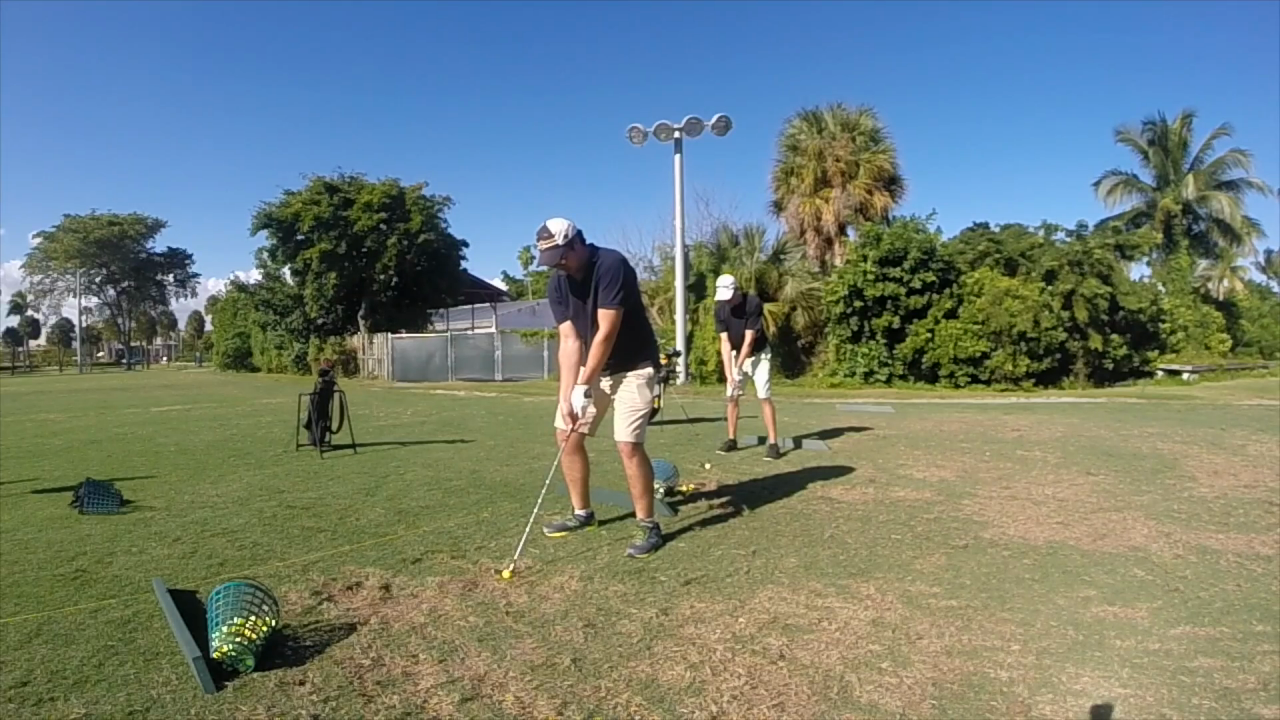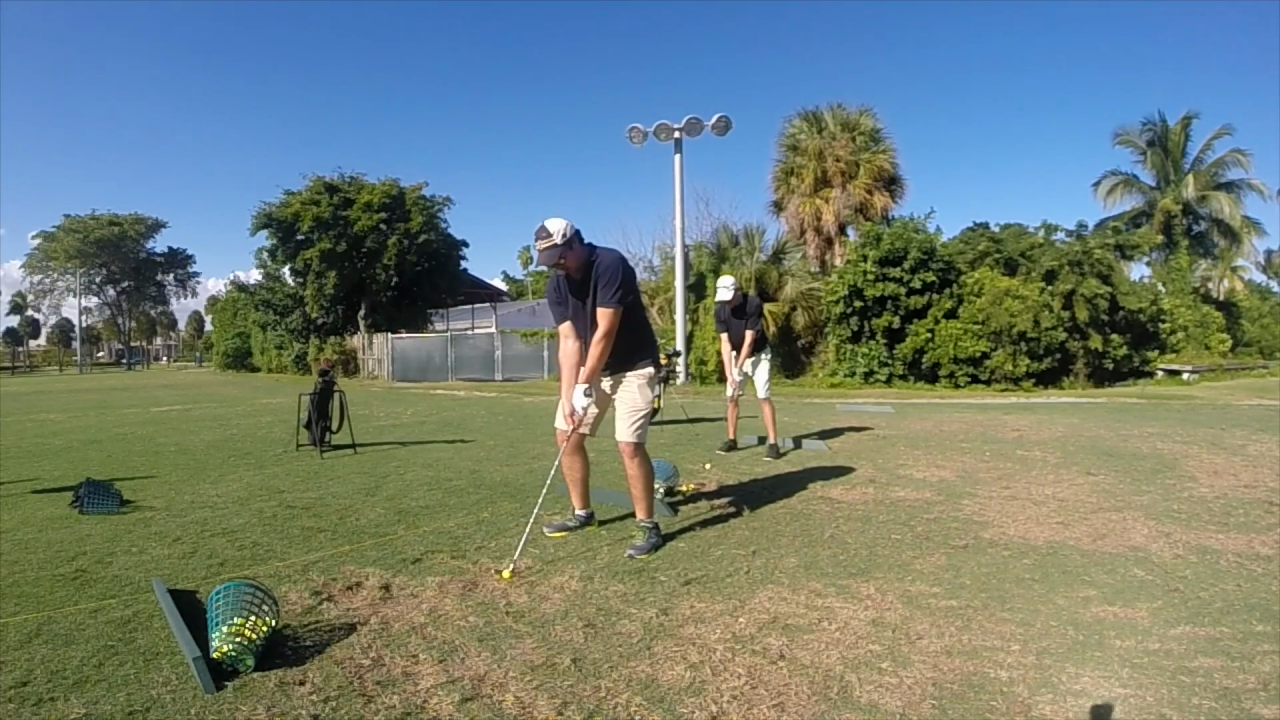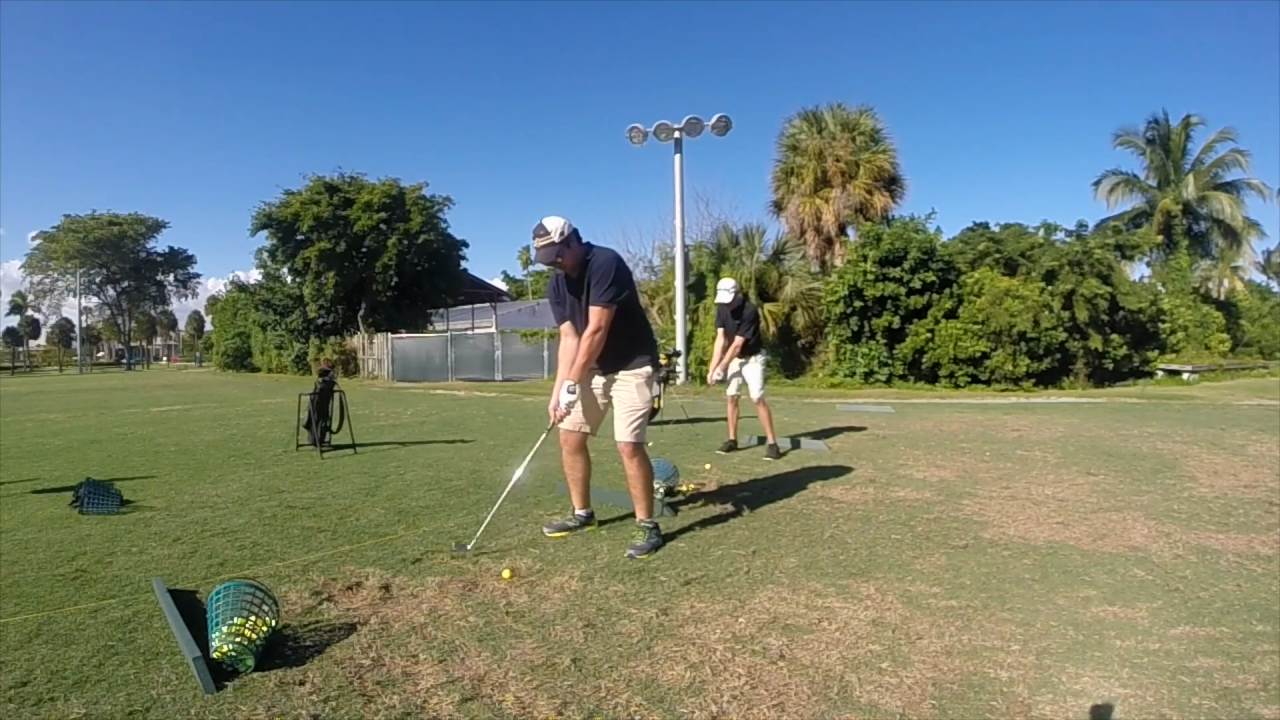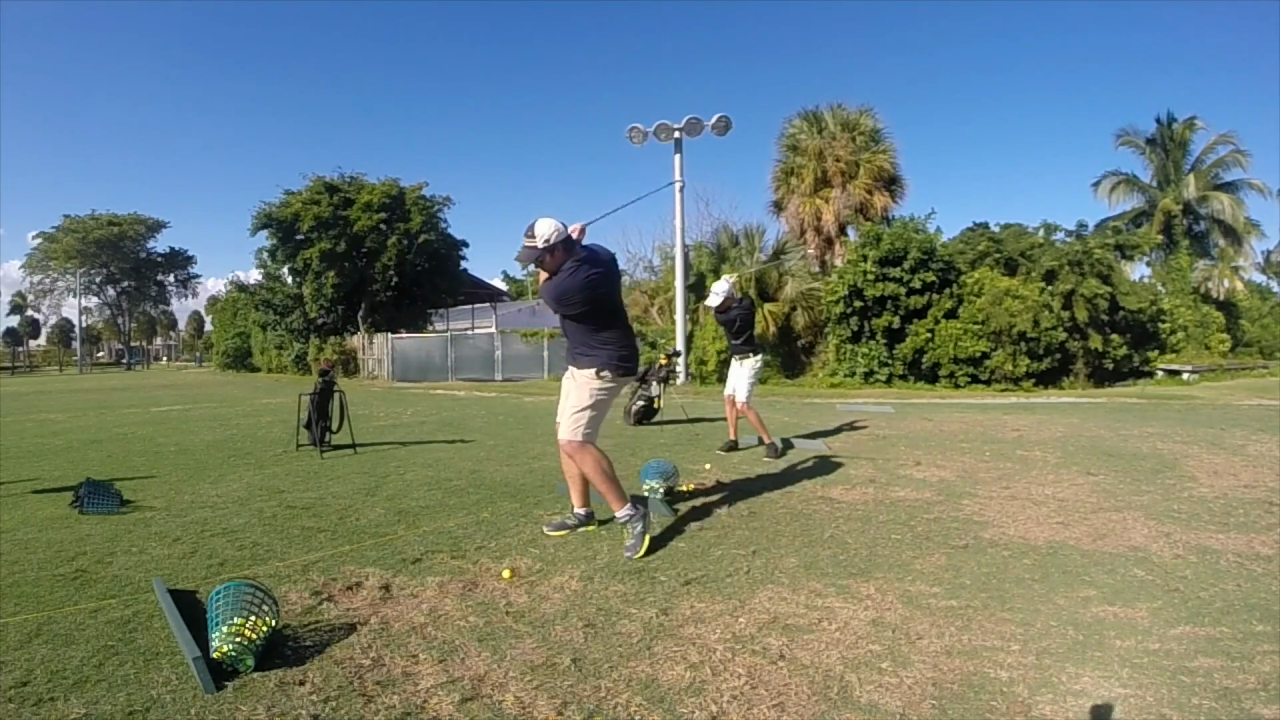
dt=0.5s
person 1, frame 1
left shoulder: (612, 266)
right shoulder: (558, 284)
left elbow: (606, 334)
right elbow: (569, 340)
left wrist: (583, 388)
right wrist: (566, 395)
left hip: (633, 366)
right hip: (591, 365)
left knee: (628, 444)
right knee: (567, 436)
left ankle: (648, 526)
right ankle: (582, 514)
person 1, frame 2
left shoulder: (611, 264)
right shoulder: (557, 284)
left elbow: (605, 332)
right elbow: (569, 340)
left wrist: (584, 387)
right wrist: (567, 396)
left hip: (633, 366)
right hip: (591, 365)
left knee: (629, 445)
right knee: (567, 435)
left ankle: (648, 526)
right ankle: (582, 513)
person 1, frame 3
left shoulder: (606, 264)
right shoulder: (558, 282)
left elbow: (596, 332)
right elbow: (568, 337)
left wrist: (570, 384)
right wrist: (560, 390)
left hip: (632, 366)
right hip: (593, 367)
left knee: (628, 445)
right knee: (569, 436)
left ankle: (648, 526)
right ankle: (582, 514)
person 1, frame 4
left shoulder: (566, 285)
right shoulder: (598, 255)
left elbow: (545, 285)
right wrist: (575, 238)
left hip: (602, 366)
right hip: (585, 362)
left knee: (572, 441)
right knee: (567, 437)
left ankle: (631, 515)
right ankle: (582, 513)
person 2, frame 1
left shoulder: (753, 304)
right shoulder: (720, 310)
left elbow: (749, 339)
right elbow: (725, 342)
left wrist: (738, 368)
right wrist: (728, 372)
left hip: (758, 355)
right hip: (736, 354)
left knee: (764, 397)
right knee: (732, 397)
left ankle: (773, 443)
right ankle: (731, 439)
person 2, frame 2
left shoulder: (754, 304)
right shoulder: (720, 310)
left elbow: (749, 339)
right elbow: (725, 342)
left wrist: (739, 368)
right wrist: (729, 373)
left hip: (759, 355)
right hip: (736, 355)
left knee: (764, 397)
right knee: (732, 397)
left ankle: (772, 443)
right ankle: (732, 439)
person 2, frame 3
left shoulder: (749, 311)
right shoulder: (722, 309)
left elbow: (737, 344)
right elbow: (720, 339)
left wrist: (720, 367)
right wrist: (713, 368)
left hip: (753, 358)
right hip: (736, 358)
left knee: (758, 399)
right knee: (732, 397)
left ankle: (772, 443)
right ankle: (732, 439)
person 2, frame 4
left shoulder: (729, 318)
right shoulder: (746, 302)
left elbow: (716, 312)
left wrist: (725, 284)
right wrist: (729, 285)
left hip: (747, 362)
right hip: (738, 359)
left knee: (742, 405)
right knee: (729, 398)
left ankle: (770, 443)
right ankle: (733, 440)
